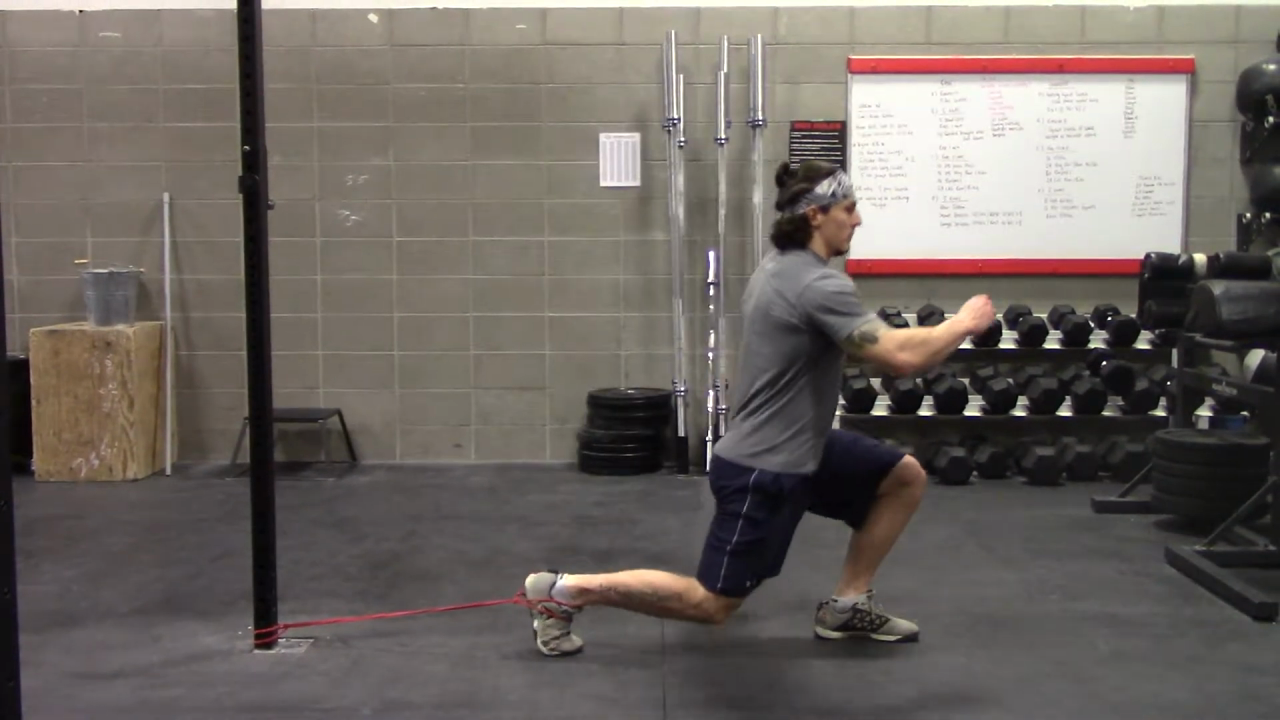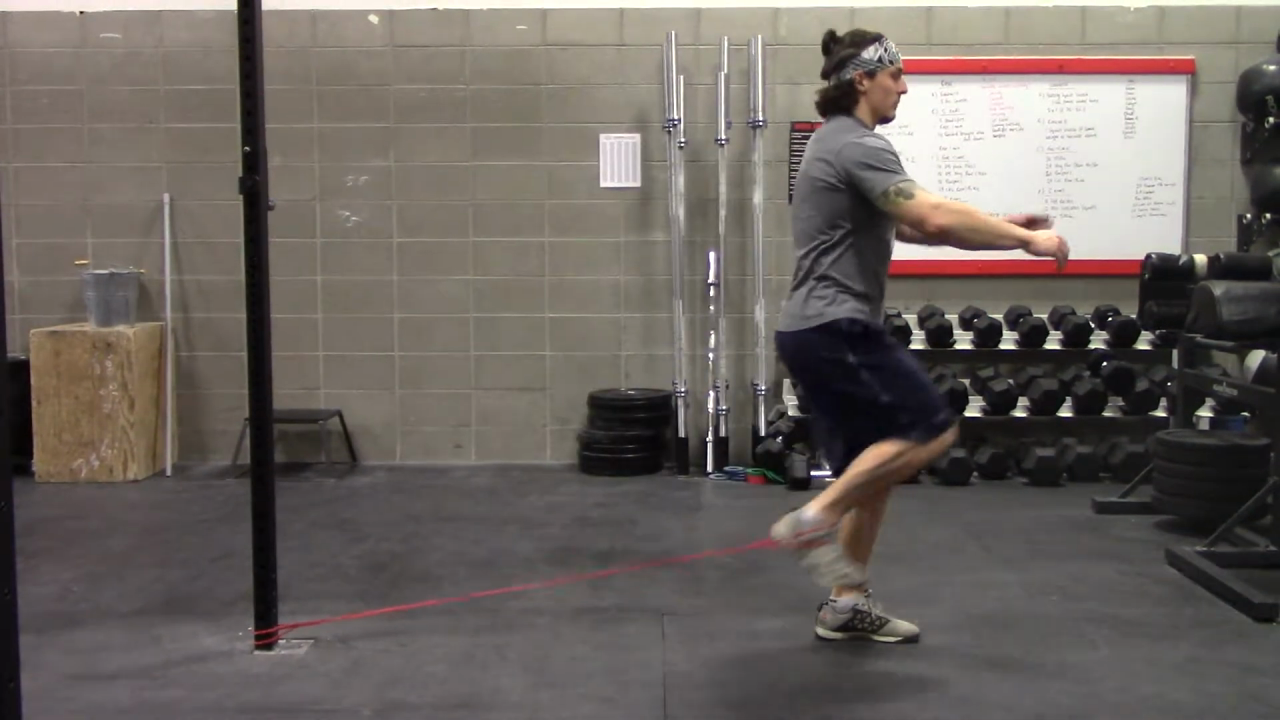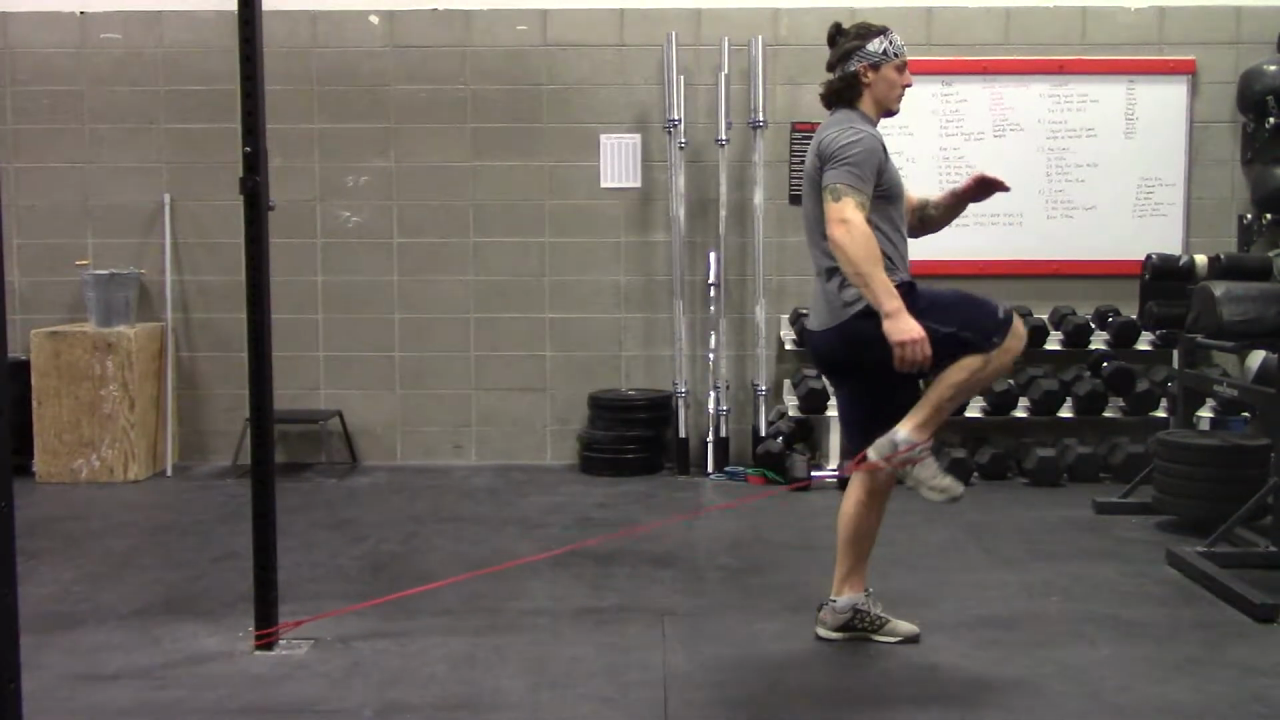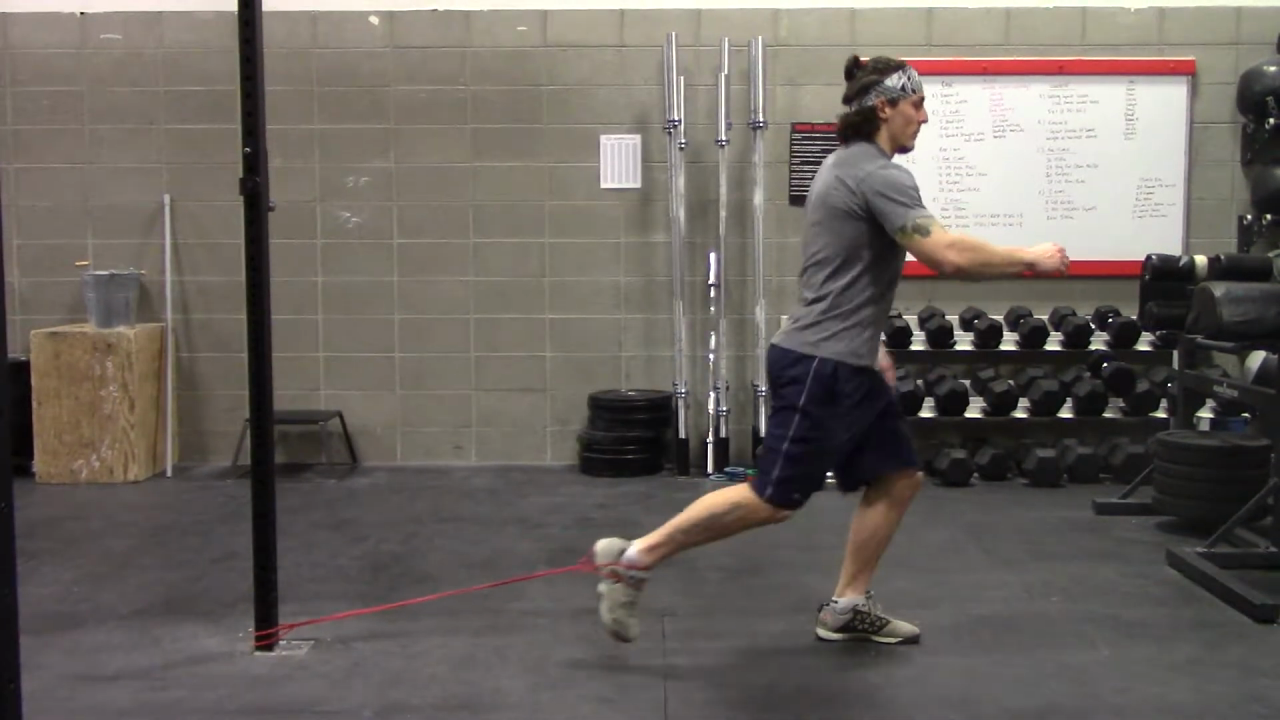
dt=0.5s
person 1, frame 1
left shoulder: (777, 270)
right shoulder: (819, 286)
right elbow: (900, 356)
right wrist: (964, 322)
left hip: (795, 450)
right hip: (765, 470)
left knee: (906, 478)
right knee: (711, 603)
left ankle: (846, 605)
right ankle: (560, 592)
person 1, frame 2
left shoulder: (841, 142)
right shoulder: (859, 145)
left elbow: (916, 224)
right elbow: (931, 218)
left wrist: (1005, 225)
right wrist: (1027, 240)
left hip: (823, 331)
right hip: (833, 330)
left knee: (871, 474)
right knee: (929, 437)
left ankle: (845, 606)
right ankle: (815, 521)
person 1, frame 3
left shoulder: (850, 138)
right shoulder: (853, 136)
left elbow: (910, 219)
right elbow: (846, 229)
left wrist: (960, 196)
right wrist: (893, 313)
left hip: (845, 328)
right hip: (866, 318)
left knee: (876, 469)
right knee: (1005, 335)
left ankle: (846, 604)
right ankle: (908, 441)
person 1, frame 4
left shoulder: (847, 166)
right shoulder: (877, 176)
right elbow: (949, 256)
left wrist: (875, 348)
right wrist: (1034, 259)
left hip: (848, 363)
right hip: (821, 366)
left knee: (900, 479)
right knee: (770, 500)
left ankle: (847, 608)
right ankle: (631, 560)
